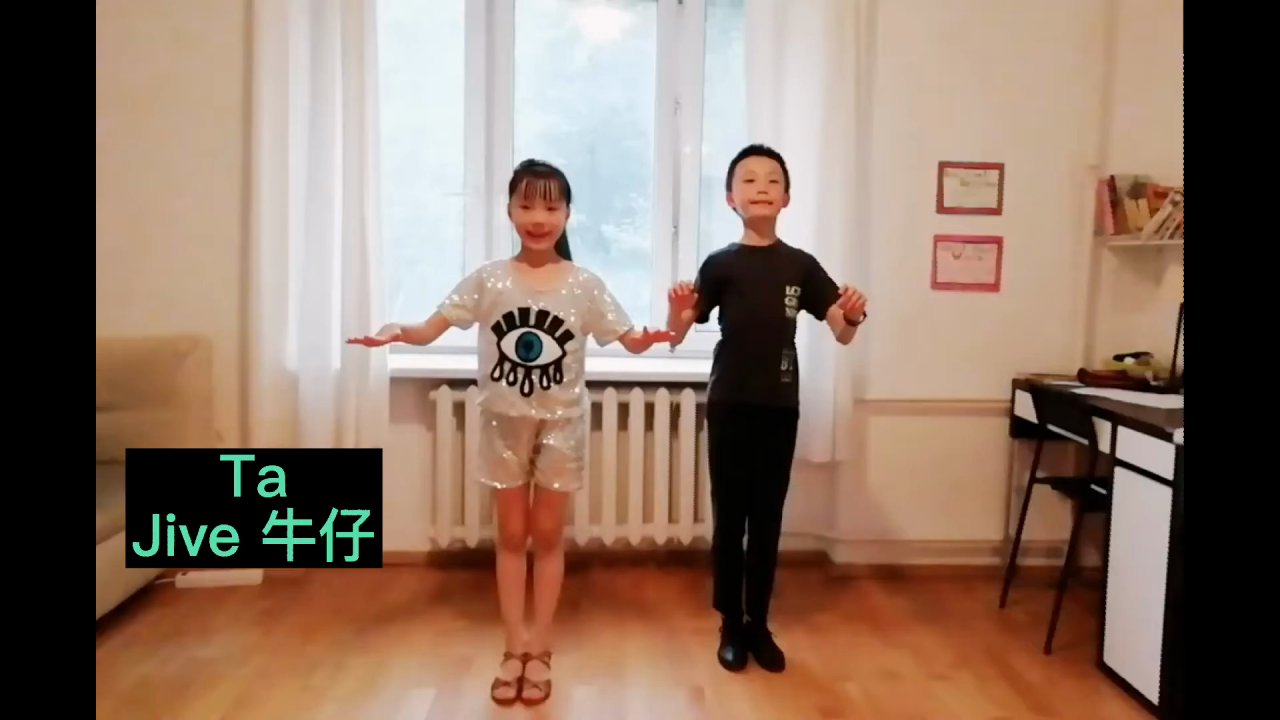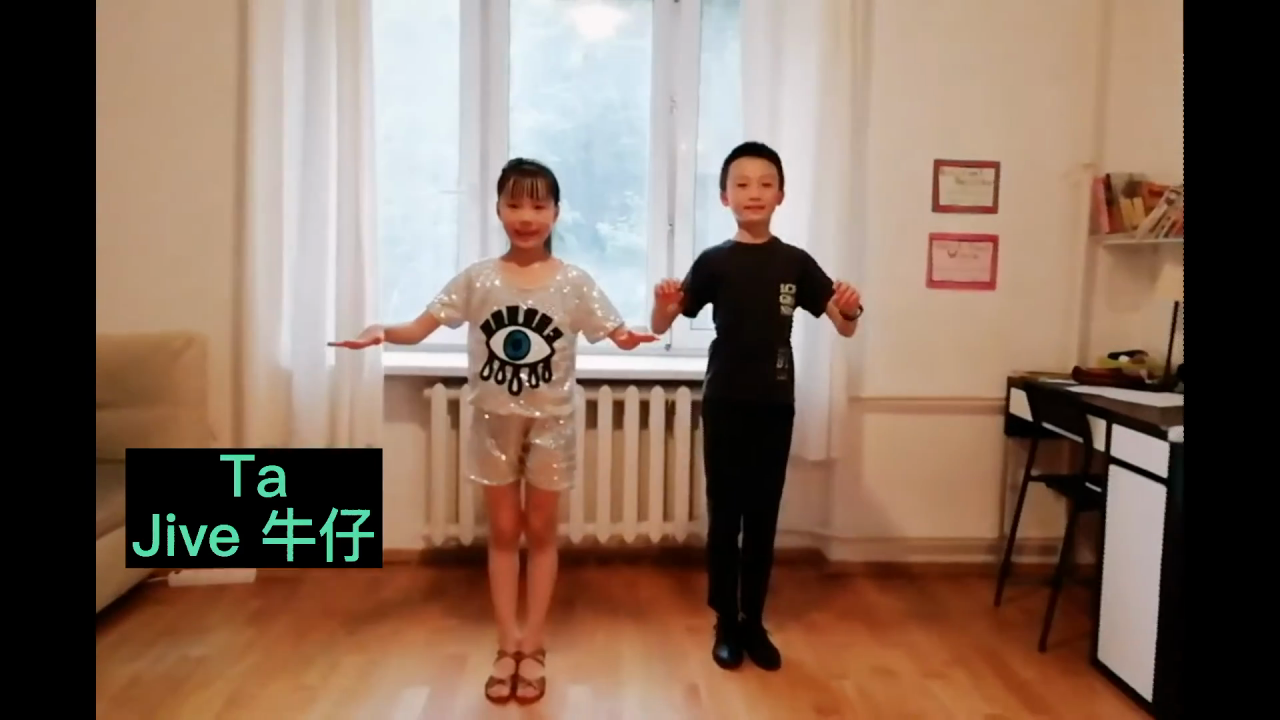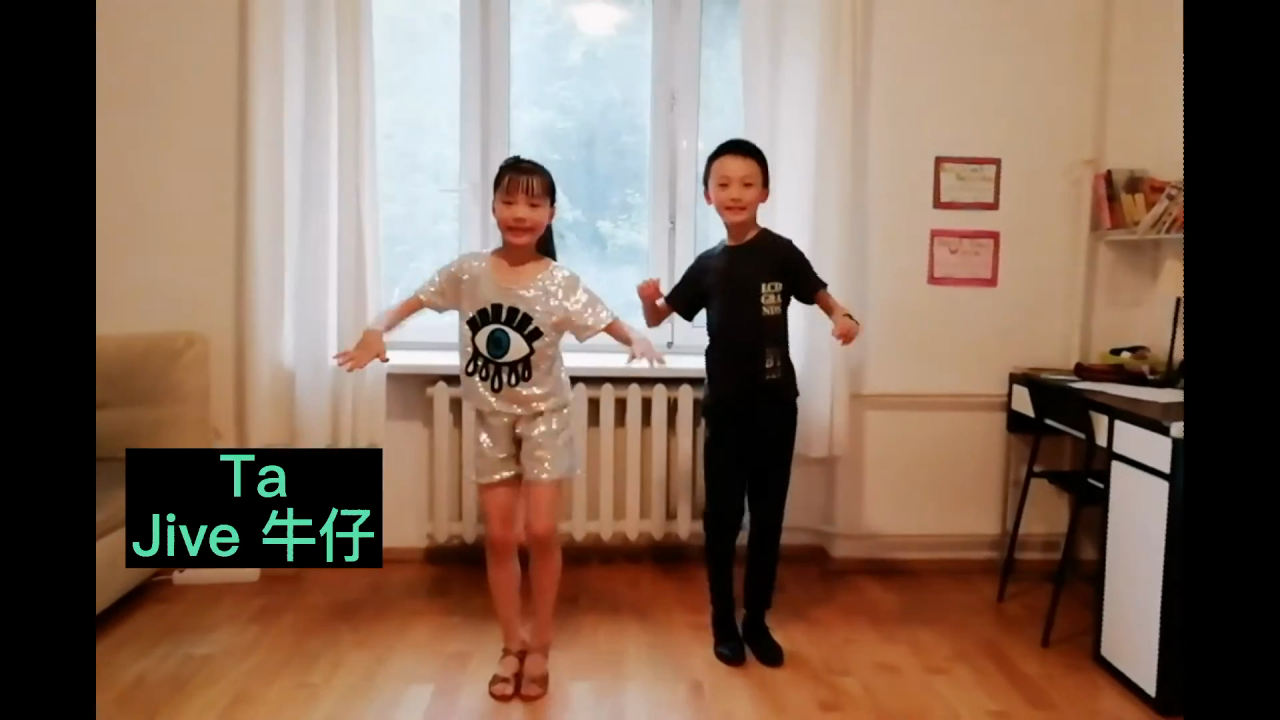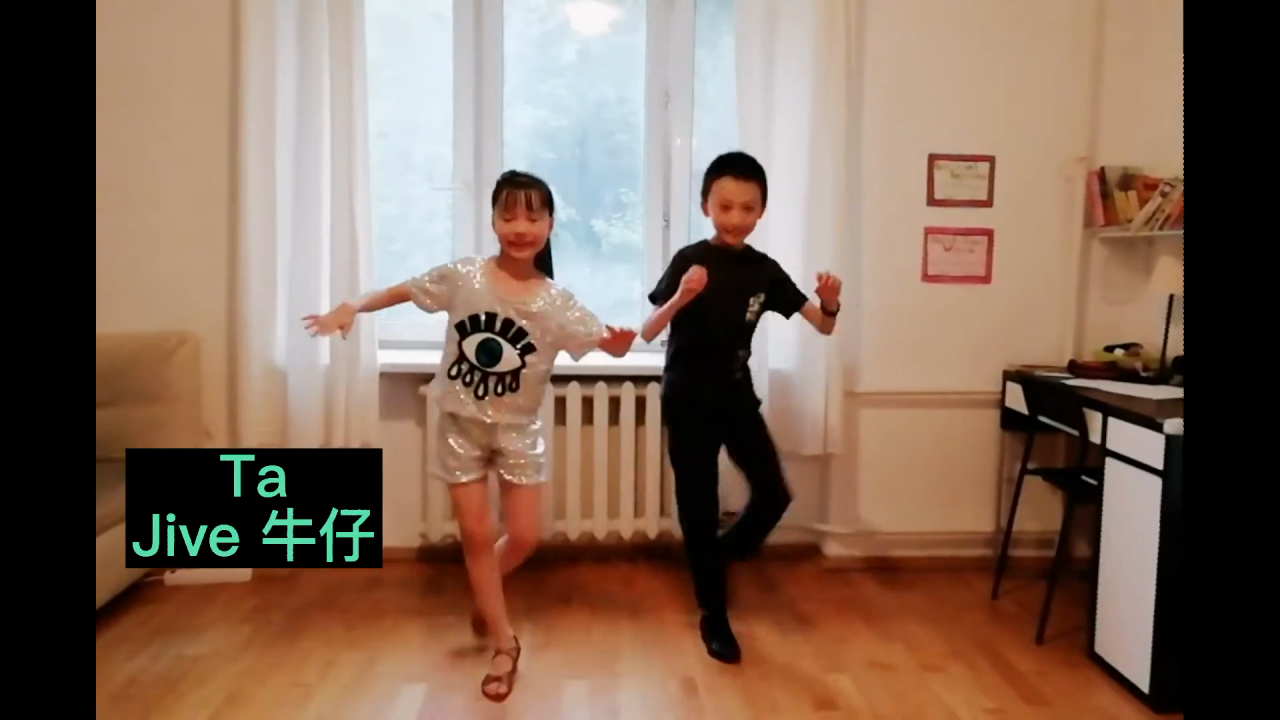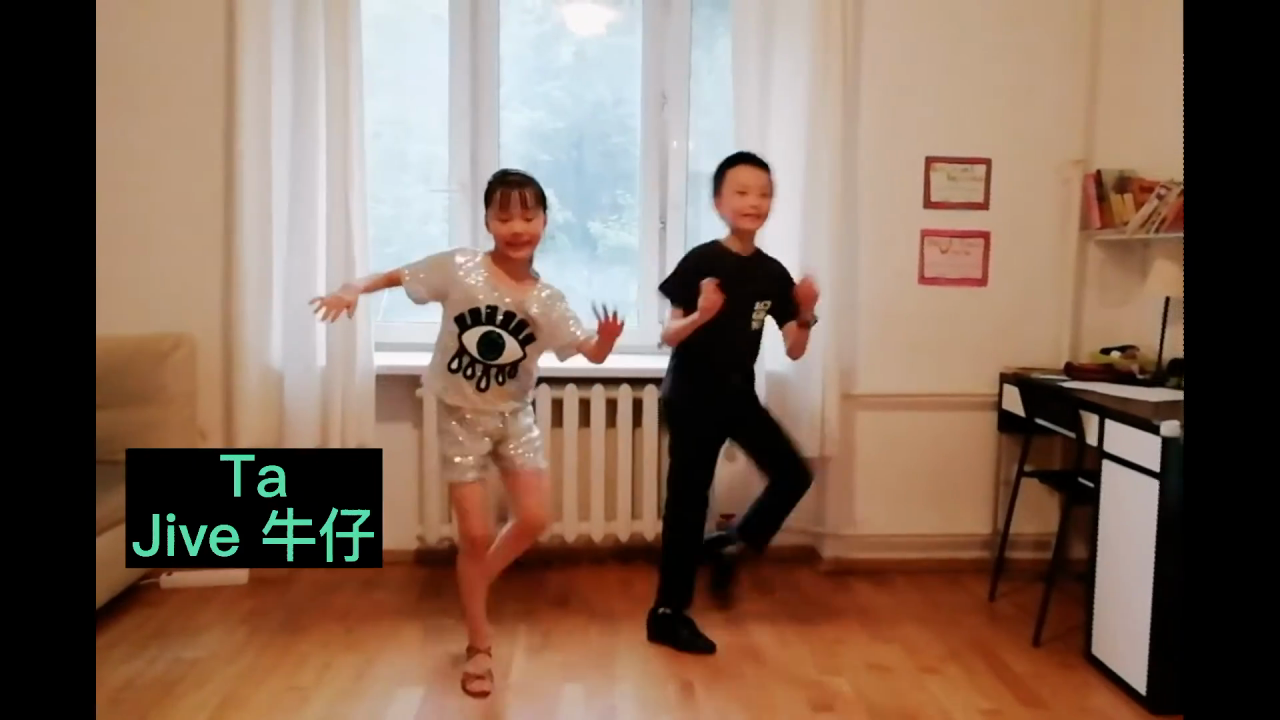
dt=0.5s
person 1, frame 1
left shoulder: (584, 285)
right shoulder: (488, 280)
left elbow: (630, 340)
right elbow: (430, 329)
left wrist: (650, 337)
right wrist: (397, 330)
left hip: (560, 423)
right hip: (504, 422)
left knee: (547, 534)
right knee: (511, 535)
left ankle: (539, 650)
right ankle: (514, 649)
person 1, frame 2
left shoulder: (574, 282)
right shoulder: (477, 278)
left elbow: (618, 334)
right elbow: (418, 328)
left wrist: (634, 339)
right wrist: (382, 331)
left hip: (550, 422)
right hip: (495, 421)
left knee: (541, 532)
right knee: (503, 532)
left ankle: (533, 647)
right ankle: (507, 646)
person 1, frame 3
left shoulder: (562, 283)
right shoulder: (468, 271)
left elbow: (616, 326)
right elbow: (410, 301)
left wrist: (639, 342)
right wrist: (376, 330)
left hip: (544, 415)
right hip: (490, 419)
left knee: (542, 534)
right knee: (499, 537)
left ankle: (540, 646)
right ankle: (513, 646)
person 1, frame 4
left shoulder: (557, 302)
right shoulder: (461, 276)
left elbow: (611, 345)
right elbow: (398, 292)
left wrist: (620, 340)
right wrist: (351, 307)
left hip: (517, 427)
right hip: (461, 423)
left knee: (524, 539)
right knee: (476, 536)
left ankle: (486, 604)
right ankle: (503, 645)
person 1, frame 5
left shoulder: (547, 299)
right shoulder: (457, 267)
left elbow: (592, 354)
right elbow: (396, 276)
left wrist: (607, 334)
right wrist: (354, 288)
left hip: (513, 413)
right hip: (459, 415)
left knee: (534, 521)
right knee: (474, 534)
left ankle: (482, 576)
right ankle: (479, 645)
person 2, frame 1
left shoulder: (800, 265)
right shoulder: (720, 264)
left elbow: (842, 333)
right elbow: (677, 336)
left wrist: (854, 314)
right wrist: (677, 310)
left hip: (780, 407)
right hip: (729, 406)
left knee: (767, 519)
right knee: (730, 517)
left ankle: (758, 624)
right ankle: (731, 626)
person 2, frame 2
left shoulder: (796, 262)
right shoulder: (714, 261)
left elbow: (844, 327)
right elbow: (661, 328)
left wrist: (849, 308)
right wrist: (663, 305)
left hip: (775, 405)
right hip: (725, 403)
left knee: (763, 516)
right knee: (725, 515)
left ankle: (753, 622)
right ankle: (726, 624)
person 2, frame 3
left shoulder: (780, 253)
right shoulder: (706, 266)
left elbow: (825, 301)
right elbow: (657, 319)
left wrist: (845, 321)
right wrist: (648, 301)
left hip: (775, 403)
right hip: (725, 405)
left knee: (768, 513)
right knee: (723, 512)
left ankle: (756, 620)
right ankle: (724, 620)
person 2, frame 4
left shoulder: (765, 270)
right shoulder: (690, 260)
left elbow: (822, 325)
right elbow: (647, 331)
left wrist: (829, 301)
right wrist: (682, 297)
left hip: (737, 397)
right hip: (687, 402)
left knee: (773, 494)
right knee: (699, 510)
left ankle: (726, 552)
right ankle: (713, 617)
person 2, frame 5
left shoulder: (774, 274)
right shoulder: (702, 261)
left elbow: (794, 350)
right elbow: (670, 337)
left wrist: (806, 313)
right wrist: (702, 315)
left hip: (737, 394)
right hip: (691, 398)
left knee: (795, 476)
right knee: (688, 502)
left ankle: (725, 548)
right ankle: (668, 612)
